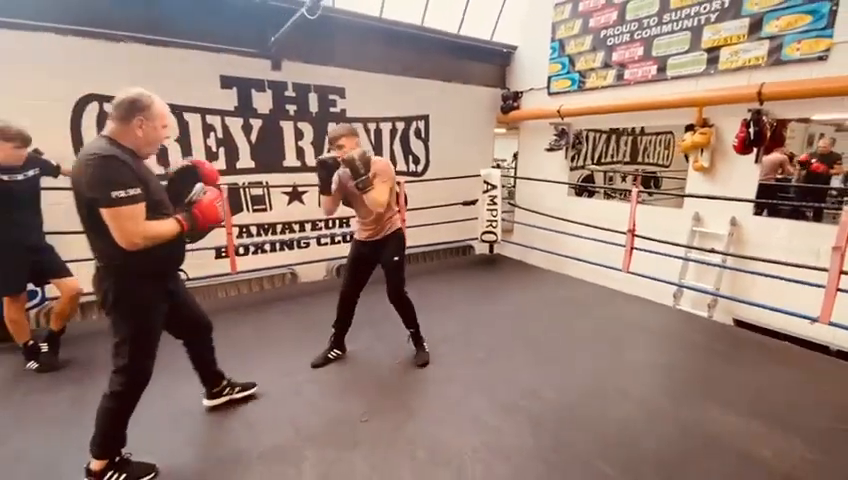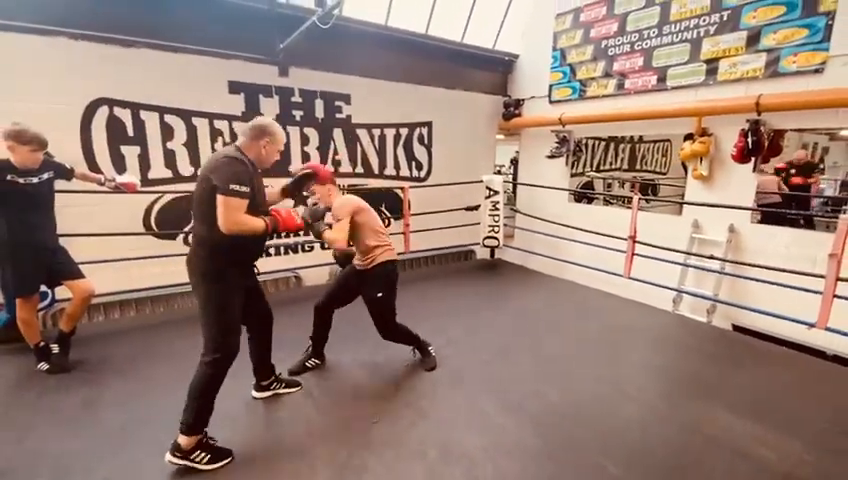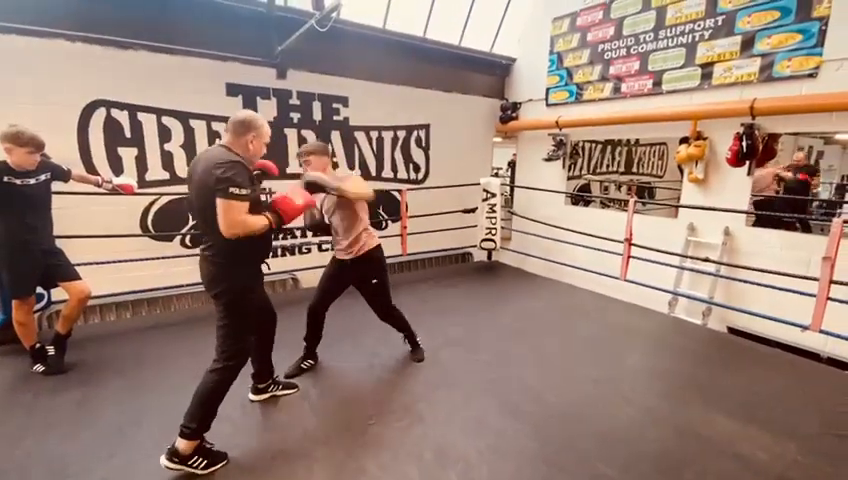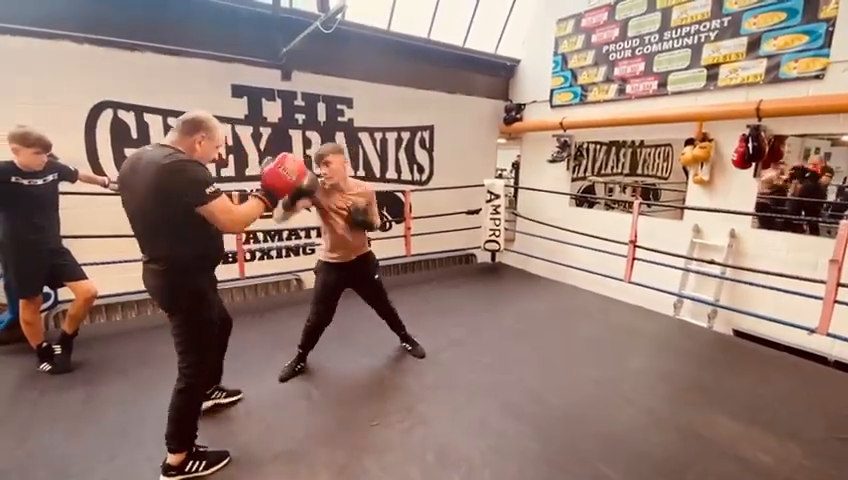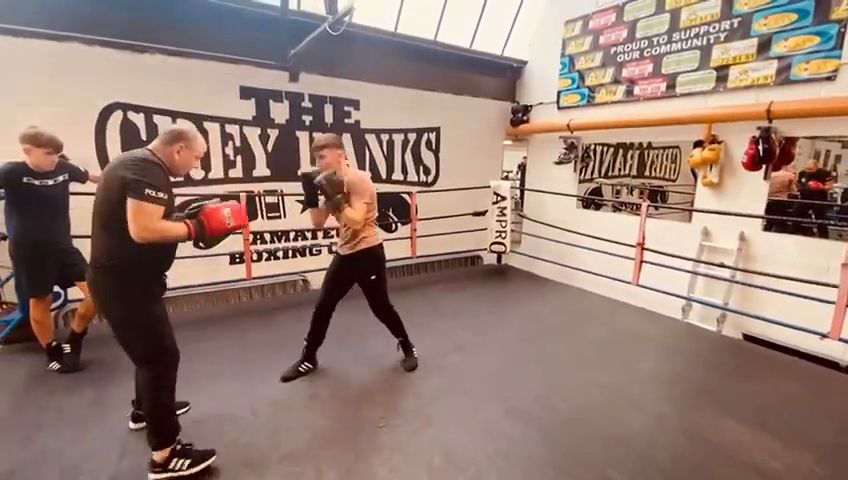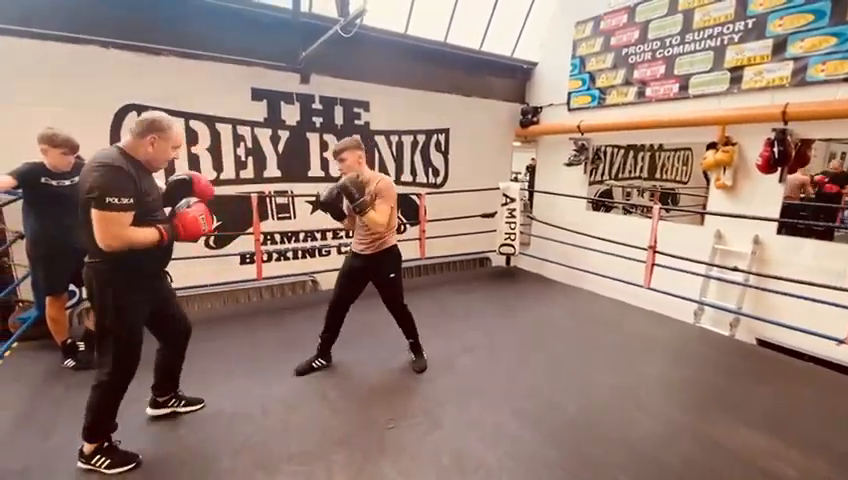
dt=0.5s
person 1, frame 1
left shoulder: (123, 156)
right shoulder: (106, 164)
right elbow: (132, 235)
right wrist: (190, 219)
left hip: (159, 276)
right hip: (133, 285)
left knee: (198, 328)
right knee: (133, 372)
left ankle: (217, 388)
person 1, frame 2
left shoulder: (244, 165)
right shoulder: (234, 167)
left elbow: (263, 199)
right elbow: (230, 223)
left wrist: (296, 184)
right wrist: (274, 222)
left hip: (236, 265)
right hip: (216, 270)
left knee: (261, 319)
right knee: (221, 350)
left ankle: (265, 380)
right ankle: (187, 441)
person 1, frame 3
left shoulder: (207, 159)
right shoulder: (231, 168)
right elbow: (233, 226)
left wrist: (255, 176)
right wrist: (276, 215)
left hip: (231, 266)
right hip: (232, 270)
left knee: (264, 320)
right knee: (231, 355)
left ankle: (263, 382)
right ankle: (184, 447)
person 1, frame 4
left shoulder: (135, 162)
right shoulder: (183, 169)
right elbow: (232, 221)
right wrist: (268, 196)
left hip: (163, 270)
right hip: (185, 278)
left knee: (219, 324)
right knee: (196, 364)
left ankle: (208, 391)
person 1, frame 5
left shoulder: (139, 164)
right shoulder: (145, 169)
right elbow: (142, 230)
left wrist: (196, 221)
right wrist: (197, 227)
left hip: (132, 275)
right hip: (123, 280)
left knee: (153, 351)
right knee: (161, 357)
left ankle: (144, 410)
person 1, frame 6
left shoulder: (134, 166)
right shoulder: (111, 172)
right elbow: (110, 237)
left wrist: (174, 194)
right wrist: (170, 231)
left hip: (146, 275)
right hip: (116, 283)
left knee: (177, 330)
right knee: (120, 363)
left ankle: (164, 397)
right ankle: (93, 446)
person 2, frame 1
left shoulder: (34, 163)
left elbow: (63, 170)
left hip: (37, 245)
left knee: (72, 289)
left ankle: (49, 343)
right ankle: (31, 352)
person 2, frame 2
left shoulder: (49, 166)
left elbow: (77, 173)
left wrist: (107, 181)
left hip: (50, 246)
left knee: (85, 290)
right knee: (26, 302)
left ankle: (60, 344)
right ankle: (42, 353)
person 2, frame 3
left shoulder: (46, 167)
left elbow: (74, 175)
left wrist: (103, 182)
left hip: (47, 248)
left knee: (82, 292)
right knee: (23, 304)
left ankle: (57, 345)
right ankle: (37, 355)
person 2, frame 4
left shoulder: (53, 168)
left elbow: (81, 175)
left wrist: (108, 182)
left hip: (53, 246)
left knee: (87, 291)
right knee: (30, 303)
left ankle: (63, 343)
right ankle: (44, 353)
person 2, frame 5
left shoulder: (64, 168)
left elbow: (91, 176)
left hip: (63, 247)
right hip: (30, 250)
right knee: (40, 301)
left ankle: (73, 343)
right ankle: (53, 352)
person 2, frame 6
left shoulder: (80, 169)
right shoulder: (32, 172)
left hip: (78, 246)
right hip: (46, 249)
right knee: (56, 300)
left ankle: (88, 341)
right ankle: (68, 350)
person 3, frame 1
left shoulder: (380, 166)
right shoulder: (342, 173)
left elbow: (379, 206)
right elbow: (328, 210)
left wrist: (361, 177)
right wrist: (325, 178)
left hip: (390, 238)
right hip: (362, 240)
left knee: (396, 293)
right knee: (348, 293)
left ankle: (419, 342)
right ankle: (337, 345)
person 3, frame 2
left shoulder: (344, 203)
right shoulder: (344, 206)
left elbow: (339, 243)
left wrist: (317, 225)
right wrist: (345, 255)
left hip: (381, 267)
right hip: (360, 267)
left knee: (386, 327)
right knee: (322, 307)
left ankle: (423, 347)
right ankle: (315, 354)
person 3, frame 3
left shoulder: (344, 178)
right shoulder: (321, 194)
left elbow: (367, 194)
left wrist: (327, 185)
right wrist: (316, 223)
left hip: (367, 256)
right hip: (342, 258)
left knee: (384, 309)
right knee: (315, 307)
left ankle: (411, 338)
right ankle: (309, 355)
person 3, frame 4
left shoulder: (365, 190)
right shoulder: (317, 190)
left elbow: (375, 223)
right elbow: (280, 217)
left wrist: (367, 222)
right wrist: (291, 199)
left hip: (361, 260)
right hip: (331, 264)
left knee: (383, 306)
right knee: (319, 318)
left ankle: (405, 338)
right ankle: (300, 358)
person 3, frame 5
left shoulder: (358, 179)
right shoulder: (332, 181)
left elbow: (356, 222)
right elbow: (318, 224)
left wrist: (336, 198)
right wrist: (311, 195)
left hip: (368, 253)
right hip: (343, 254)
left knee: (381, 307)
right knee: (323, 306)
left ankle: (407, 348)
right ankle: (308, 358)
person 3, frame 6
left shoulder: (383, 184)
right shoulder: (348, 184)
left elbow: (380, 226)
left wrist: (358, 201)
right wrist: (337, 211)
left hip: (384, 255)
right hip: (357, 255)
left knee: (397, 306)
right knee: (337, 305)
left ankle: (417, 350)
right ankle: (323, 354)
